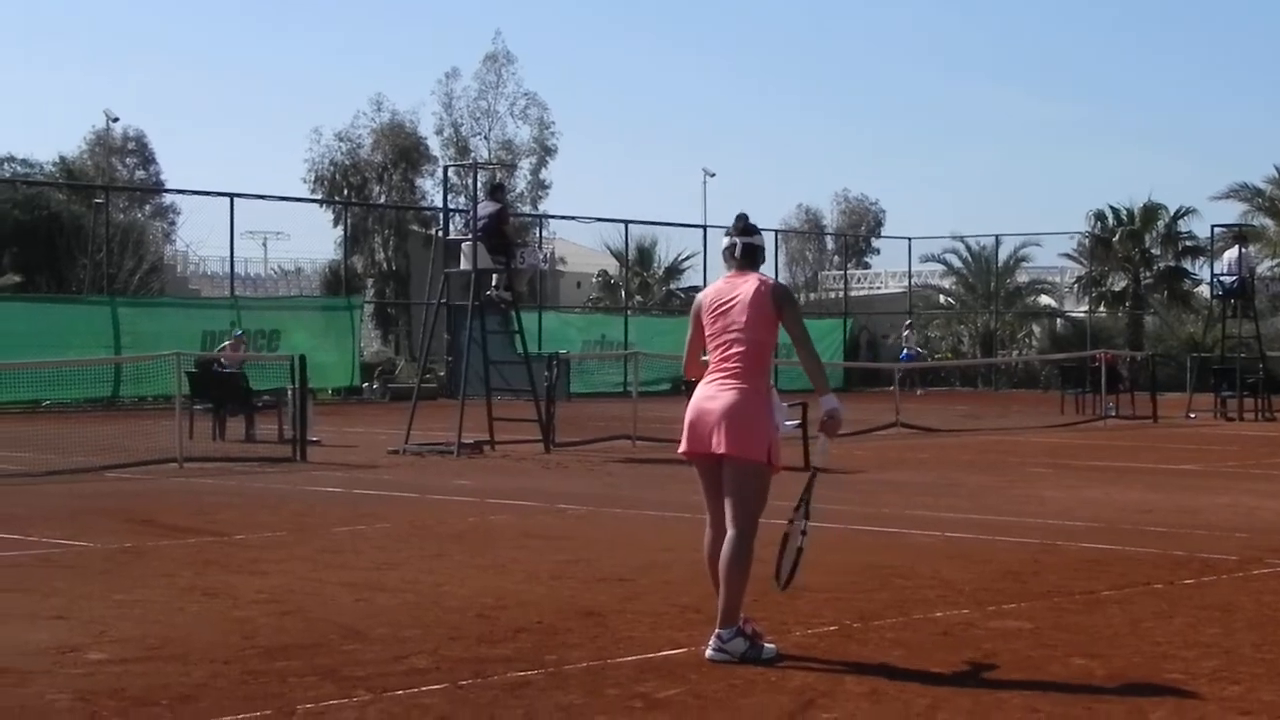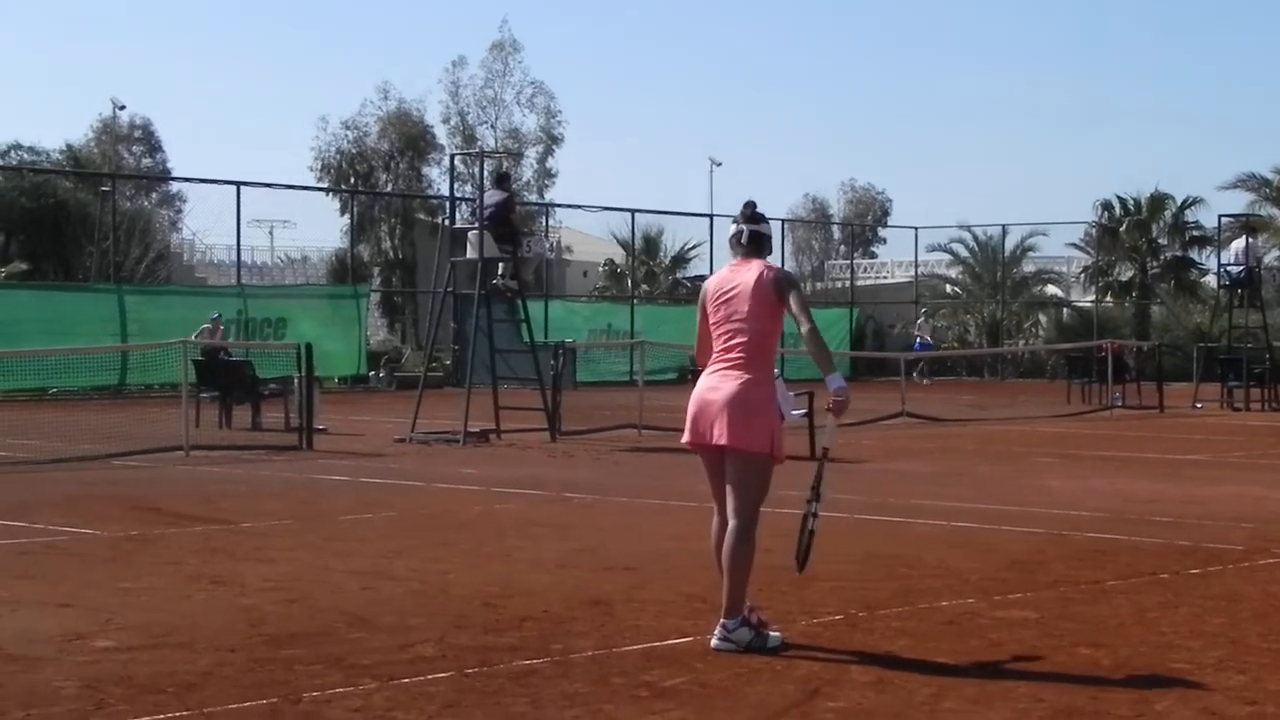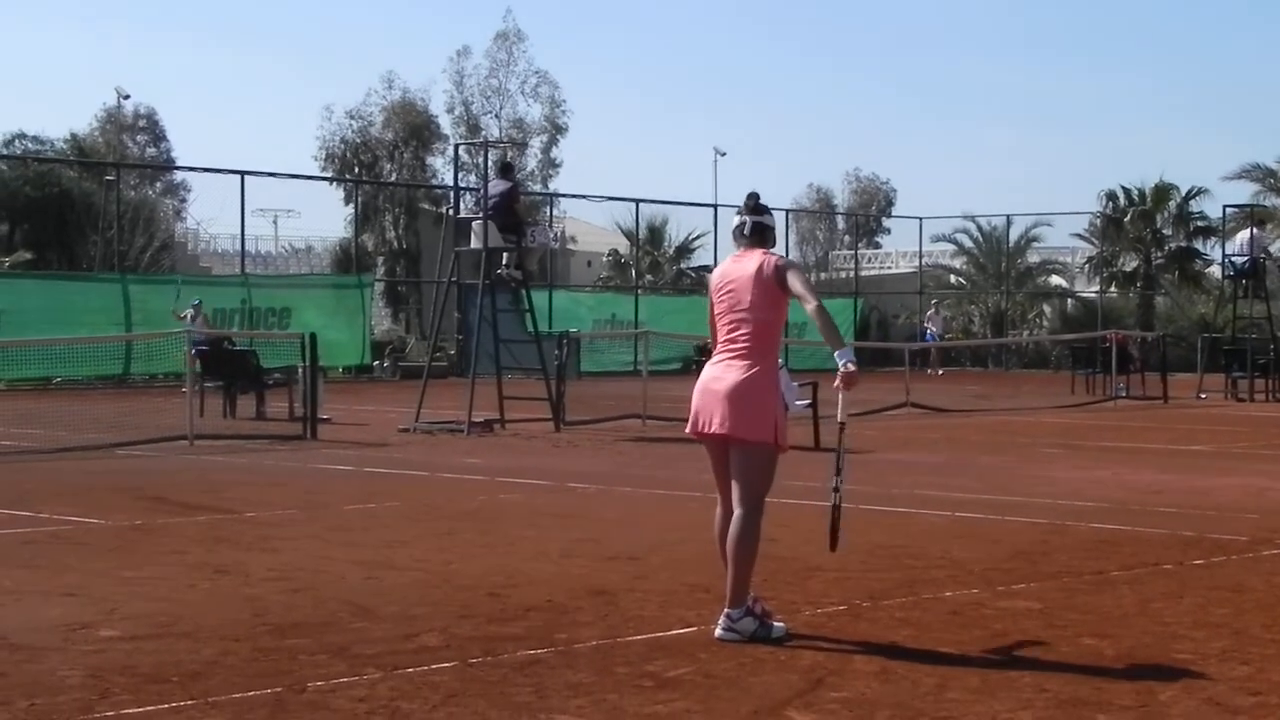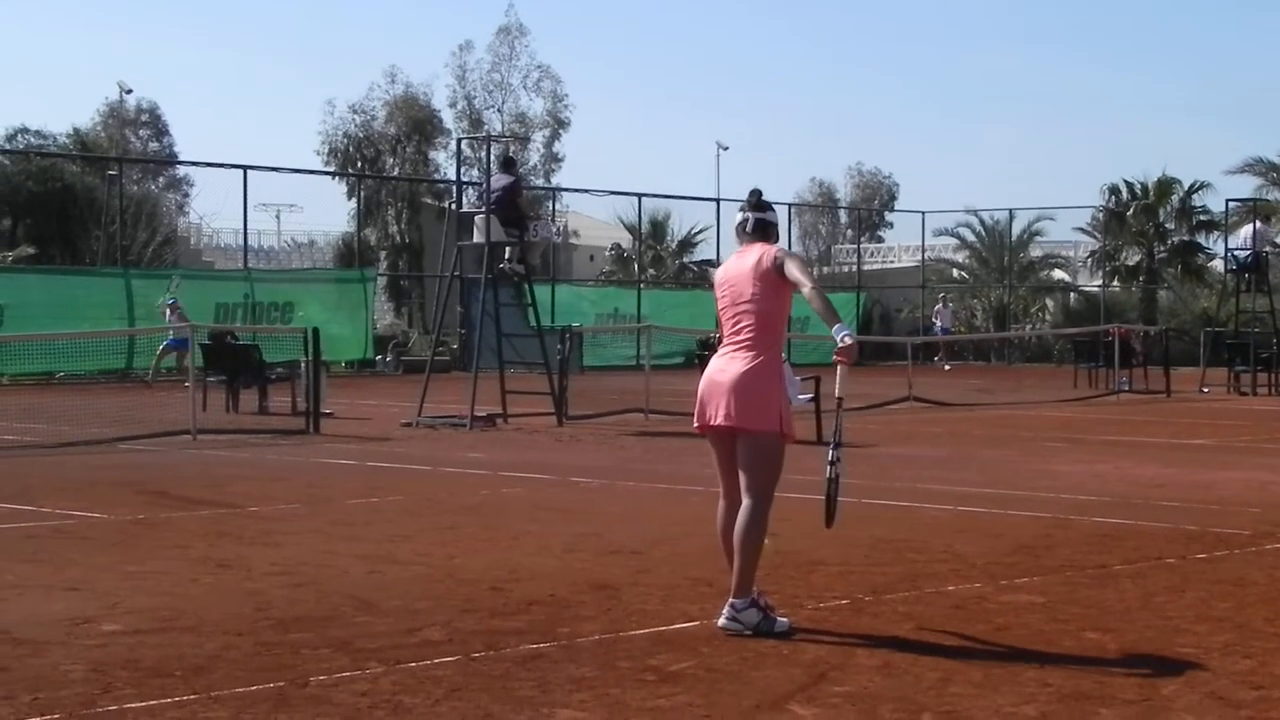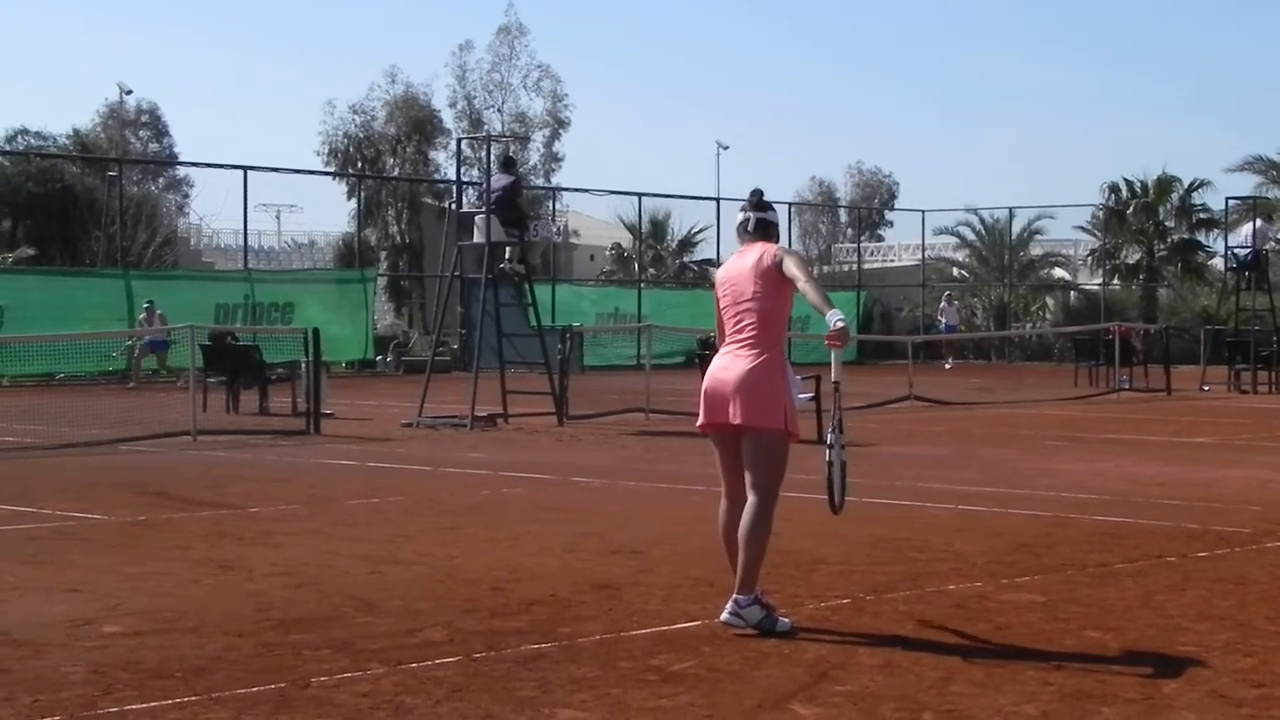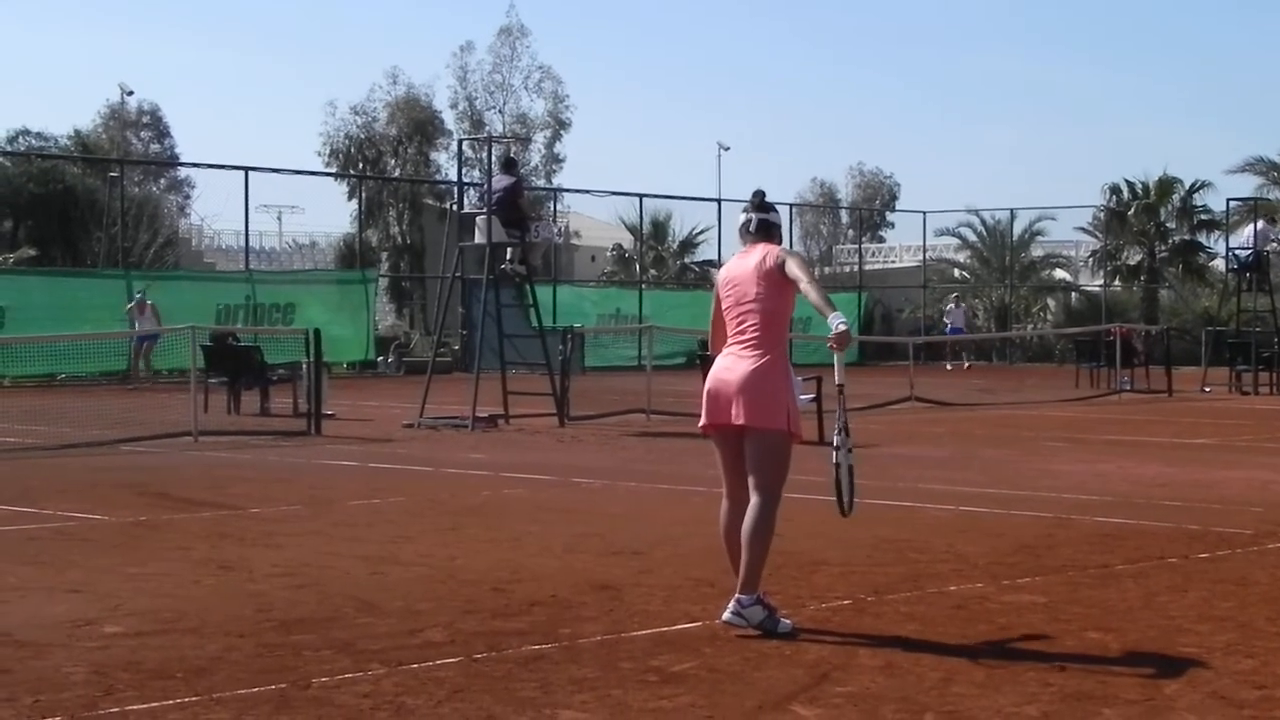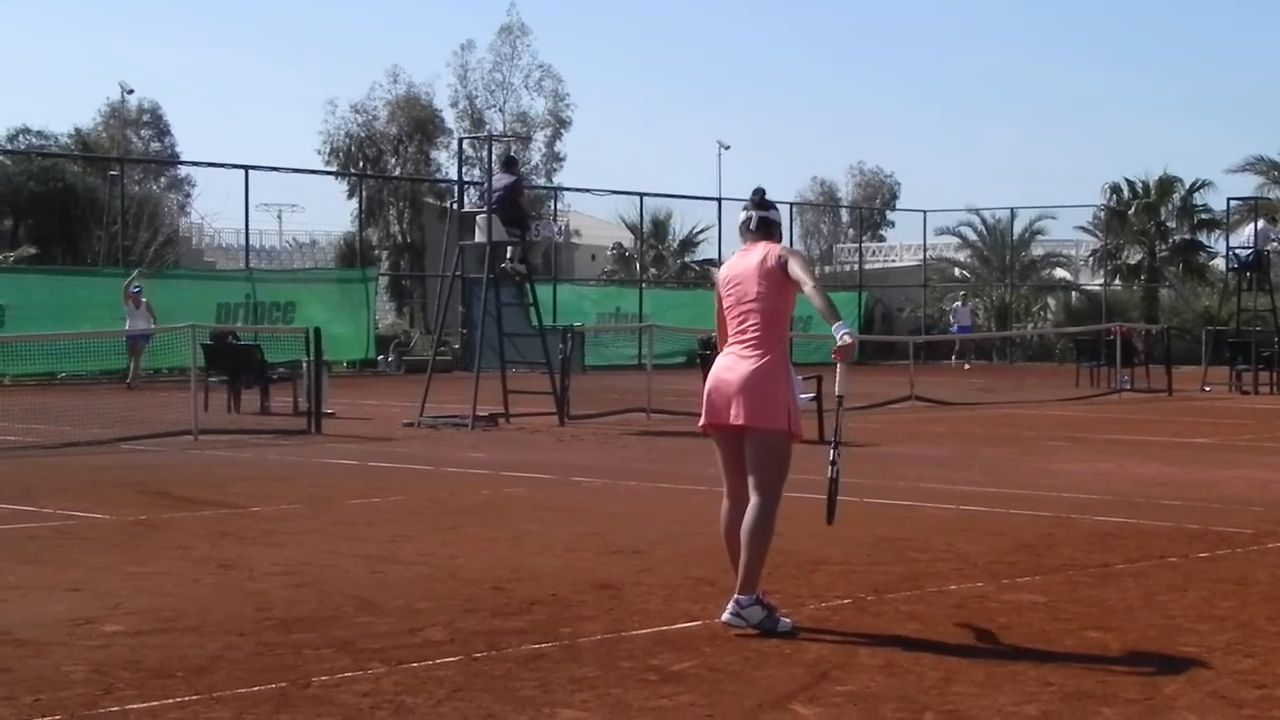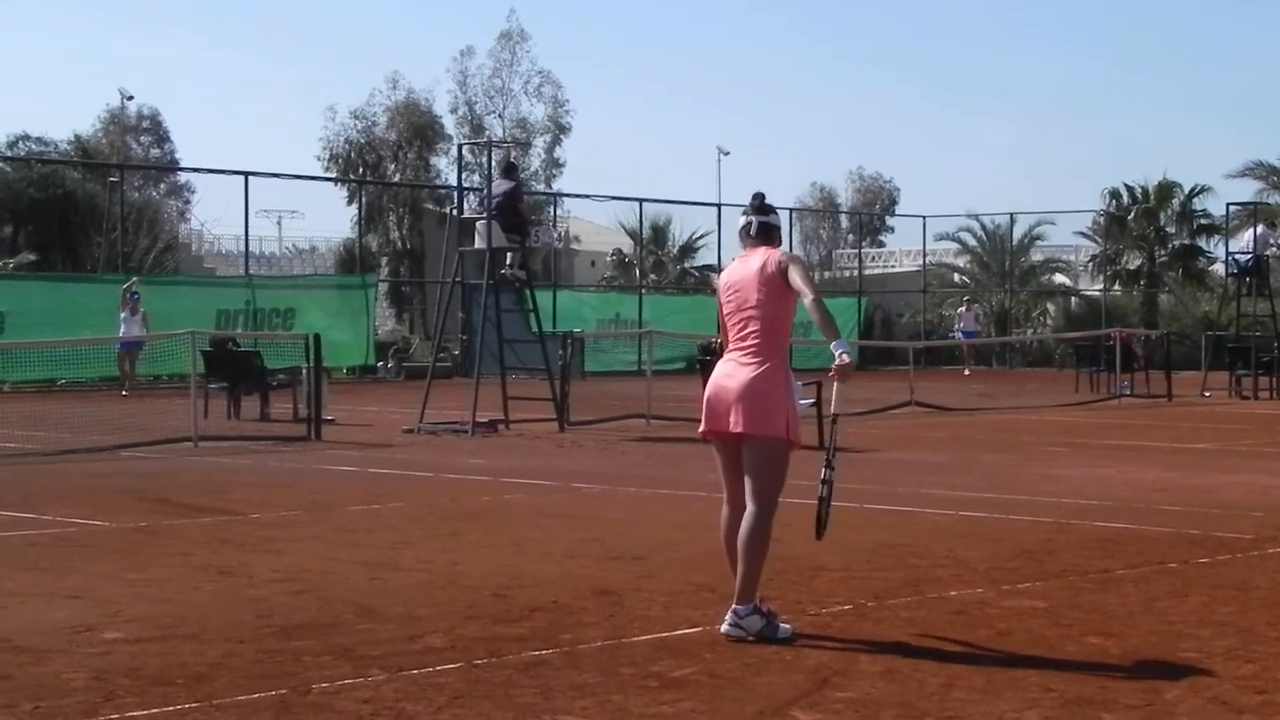
dt=0.2s
person 1, frame 1
left shoulder: (704, 298)
right shoulder: (774, 292)
right elbow: (804, 347)
right wrist: (828, 401)
left hip: (703, 408)
right hip: (745, 412)
left knee: (719, 522)
right knee: (742, 526)
left ankle: (731, 622)
right ankle: (725, 636)
person 1, frame 2
left shoulder: (711, 285)
right shoulder: (777, 278)
right elbow: (808, 327)
right wrist: (835, 381)
left hip: (707, 397)
right hip: (748, 402)
left knee: (725, 512)
right knee: (743, 516)
left ankle: (737, 611)
right ankle: (730, 626)
person 1, frame 3
left shoulder: (718, 274)
right shoulder: (778, 266)
right elbow: (813, 304)
right wrist: (843, 355)
left hip: (711, 385)
right hip: (750, 391)
left knee: (729, 501)
right knee: (748, 506)
left ankle: (741, 602)
right ankle: (735, 615)
person 1, frame 4
left shoulder: (723, 271)
right shoulder: (778, 257)
right elbow: (809, 286)
right wrist: (840, 331)
left hip: (716, 378)
right hip: (755, 382)
left knee: (732, 494)
right knee: (756, 497)
left ankle: (743, 595)
right ankle: (739, 605)
person 1, frame 5
left shoulder: (723, 271)
right shoulder: (778, 255)
right elbow: (804, 281)
right wrist: (835, 317)
left hip: (719, 378)
right hip: (759, 380)
left knee: (734, 493)
right knee: (761, 495)
left ankle: (745, 594)
right ankle: (743, 601)
person 1, frame 6
left shoulder: (725, 271)
right shoulder: (781, 257)
right elbow: (807, 282)
right wrist: (837, 321)
left hip: (721, 380)
right hip: (762, 381)
left knee: (736, 494)
right knee: (764, 495)
left ankle: (746, 596)
right ankle: (746, 600)
person 1, frame 7
left shoulder: (726, 269)
right shoulder: (783, 255)
right elbow: (811, 286)
right wrist: (842, 329)
left hip: (722, 378)
right hip: (763, 381)
left knee: (736, 494)
right knee: (764, 496)
left ankle: (745, 595)
right ankle: (745, 601)
person 1, frame 8
left shoulder: (726, 275)
right shoulder: (784, 261)
right elbow: (811, 299)
right wrist: (840, 348)
left hip: (722, 384)
right hip: (763, 388)
left knee: (736, 501)
right knee: (761, 504)
left ankle: (745, 601)
right ankle: (742, 611)
